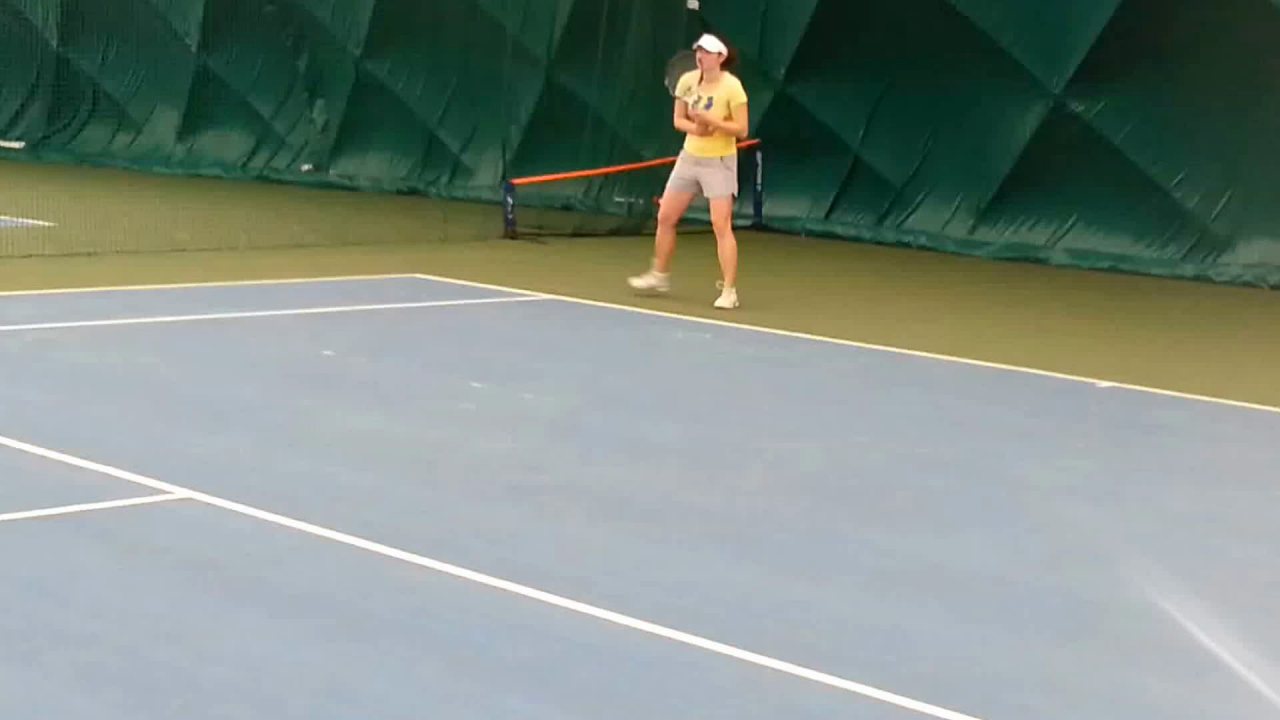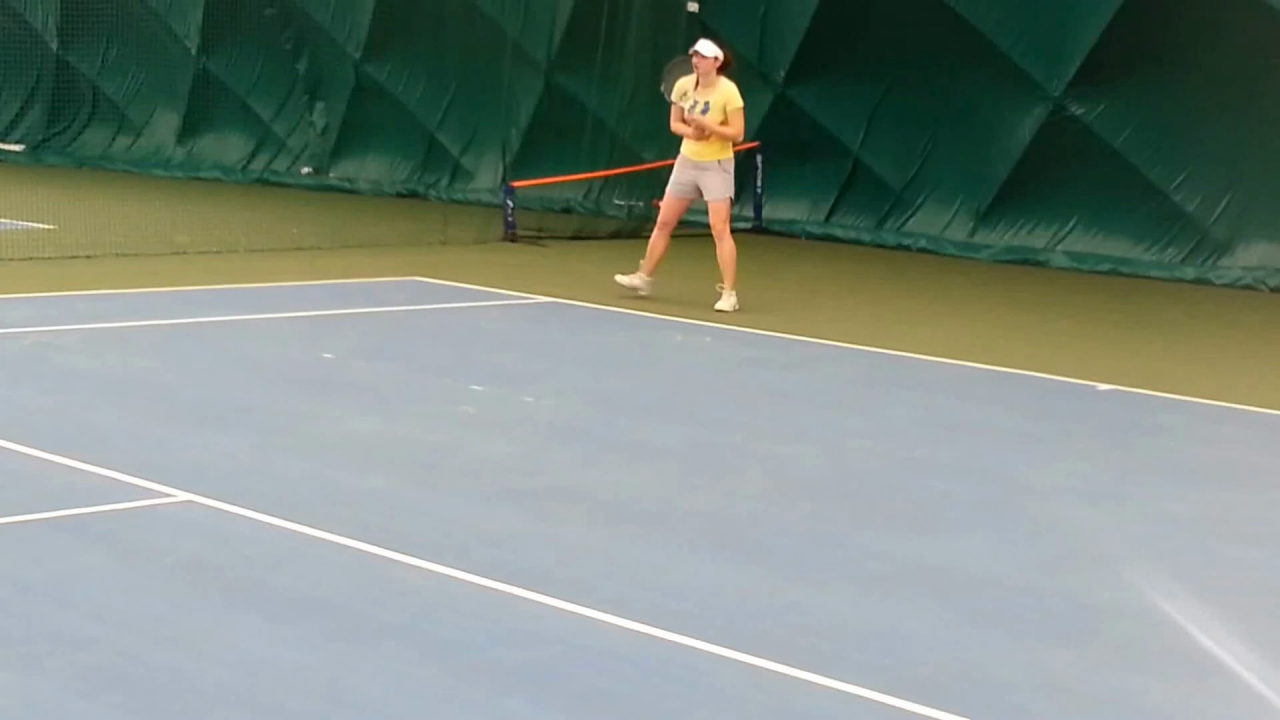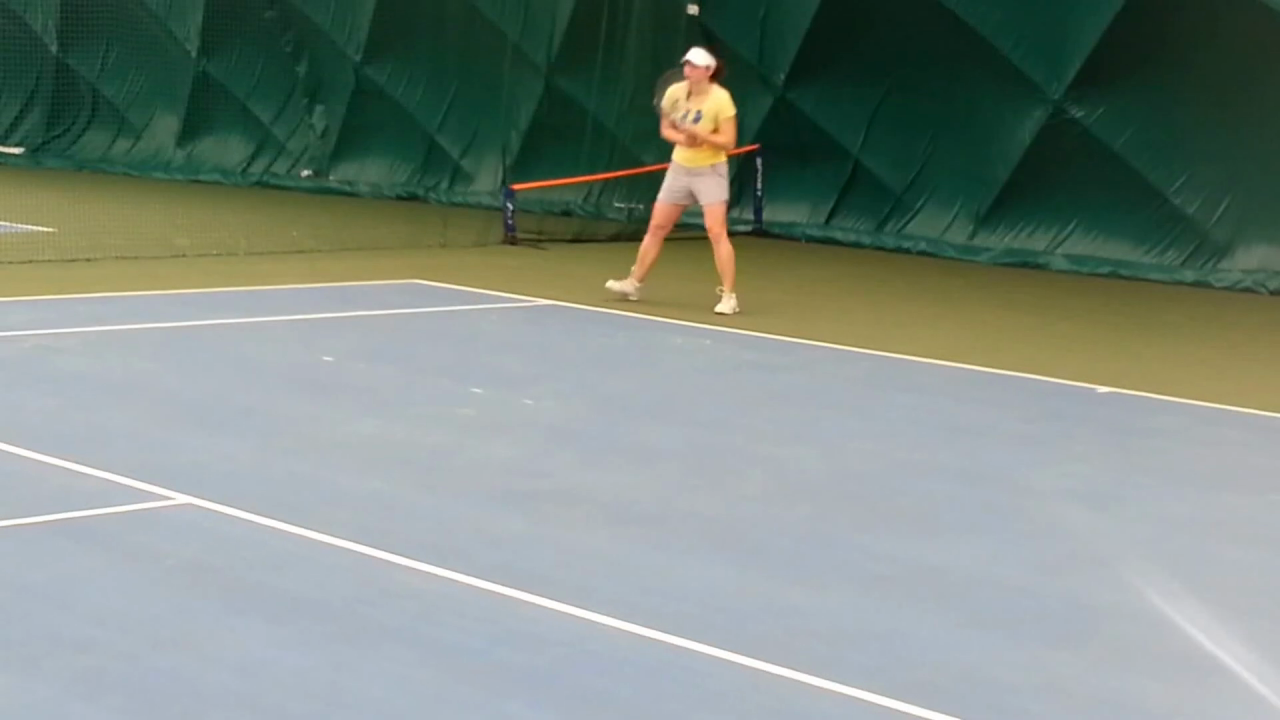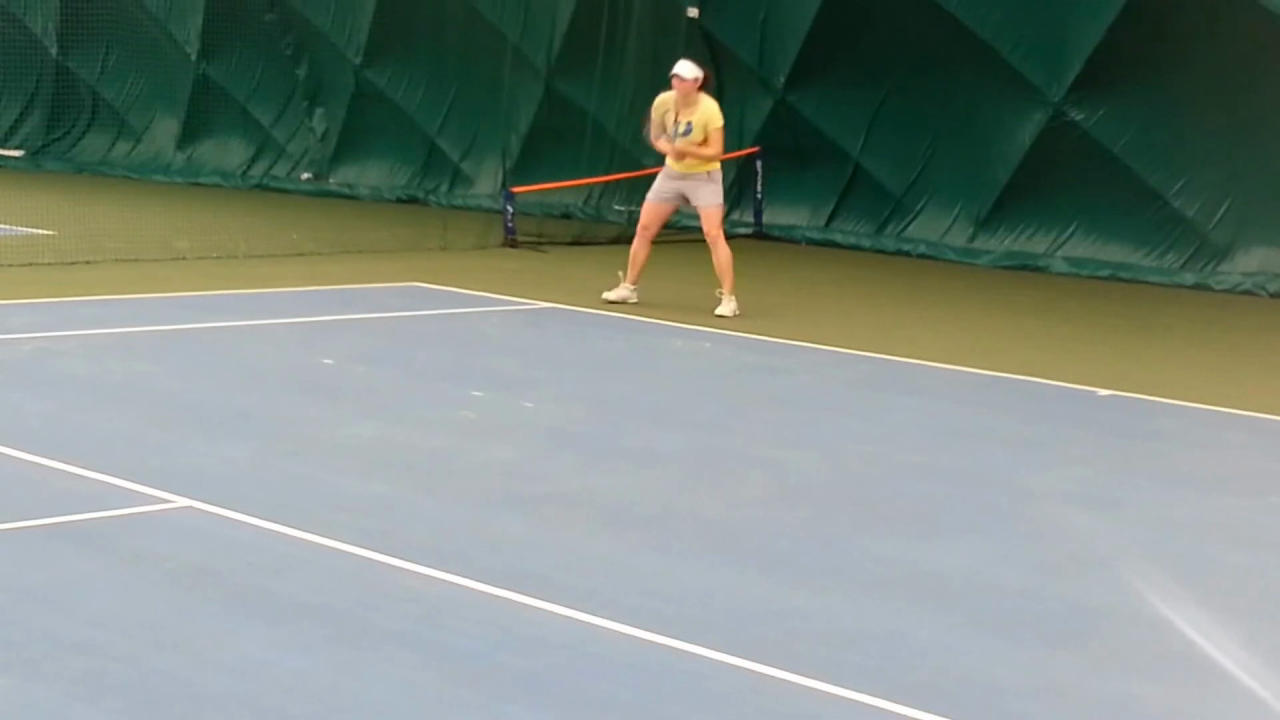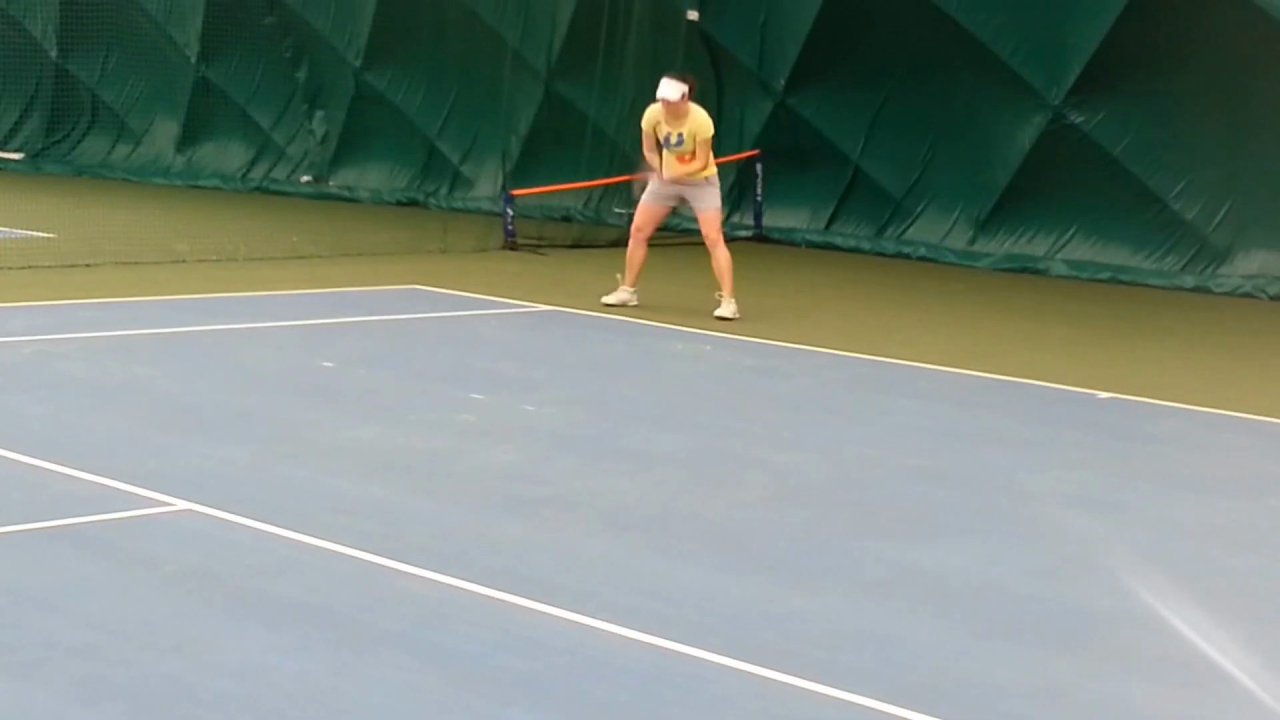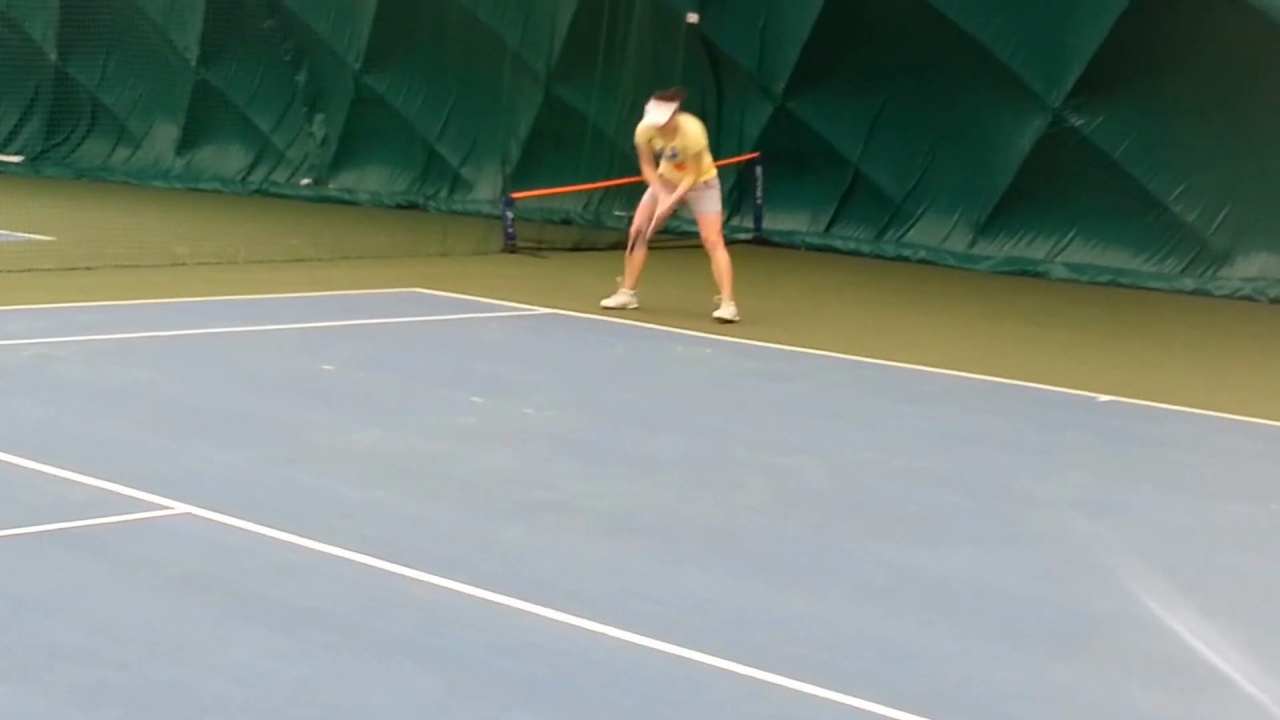
dt=0.1s
person 1, frame 1
left shoulder: (732, 87)
right shoulder: (687, 81)
left elbow: (742, 129)
left wrist: (711, 119)
right wrist: (695, 127)
left hip: (719, 162)
right hip: (689, 158)
left knee: (721, 225)
right knee: (666, 217)
left ankle: (729, 290)
right ankle: (659, 276)
person 1, frame 2
left shoulder: (728, 91)
right shoulder: (683, 85)
left elbow: (738, 134)
left wrist: (707, 124)
right wrist: (691, 131)
left hip: (716, 166)
right hip: (687, 162)
left knee: (720, 228)
right knee: (664, 222)
left ankle: (729, 293)
right ankle: (644, 278)
person 1, frame 3
left shoulder: (720, 98)
right shoulder: (674, 93)
left elbow: (729, 142)
left wrist: (699, 134)
right wrist: (682, 138)
left hip: (711, 171)
right hip: (680, 169)
left knee: (716, 232)
right knee: (657, 229)
left ankle: (729, 296)
right ankle: (633, 284)
person 1, frame 4
left shoulder: (709, 109)
right shoulder: (662, 102)
left elbow: (716, 152)
right elbow: (656, 139)
left wrist: (686, 149)
right wrist: (671, 150)
left hip: (704, 176)
right hip: (671, 173)
left knee: (713, 234)
right knee: (644, 228)
left ankle: (728, 299)
right ankle: (629, 287)
person 1, frame 5
left shoulder: (699, 119)
right shoulder: (652, 115)
left elbow: (702, 163)
right elbow: (649, 151)
left wrist: (675, 175)
right wrist: (659, 171)
left hip: (702, 180)
right hip: (666, 175)
left knee: (713, 237)
right knee: (639, 229)
left ankle: (728, 301)
right ankle: (628, 290)
person 1, frame 6
left shoulder: (691, 132)
right shoulder: (644, 129)
left elbow: (692, 176)
right elbow: (647, 166)
left wrist: (670, 202)
right wrist: (660, 194)
left hip: (702, 182)
right hip: (665, 182)
left knee: (713, 240)
right knee: (637, 231)
left ankle: (727, 304)
right ankle: (627, 293)
